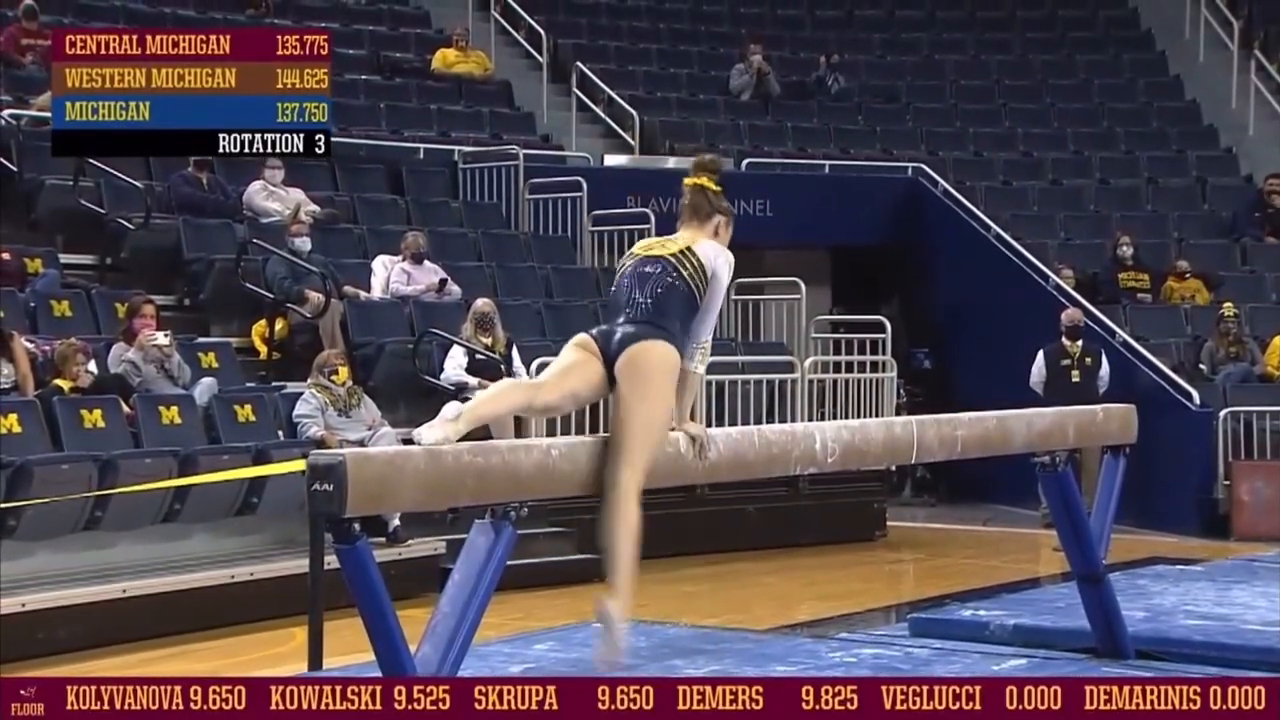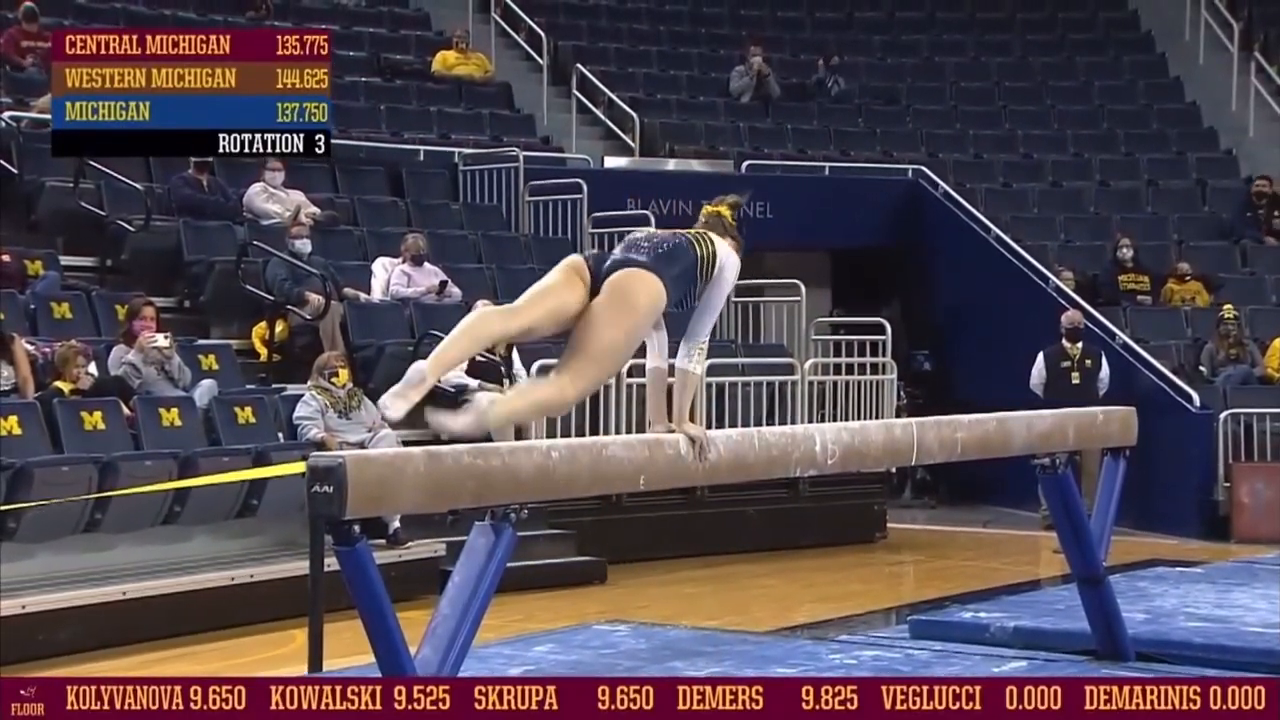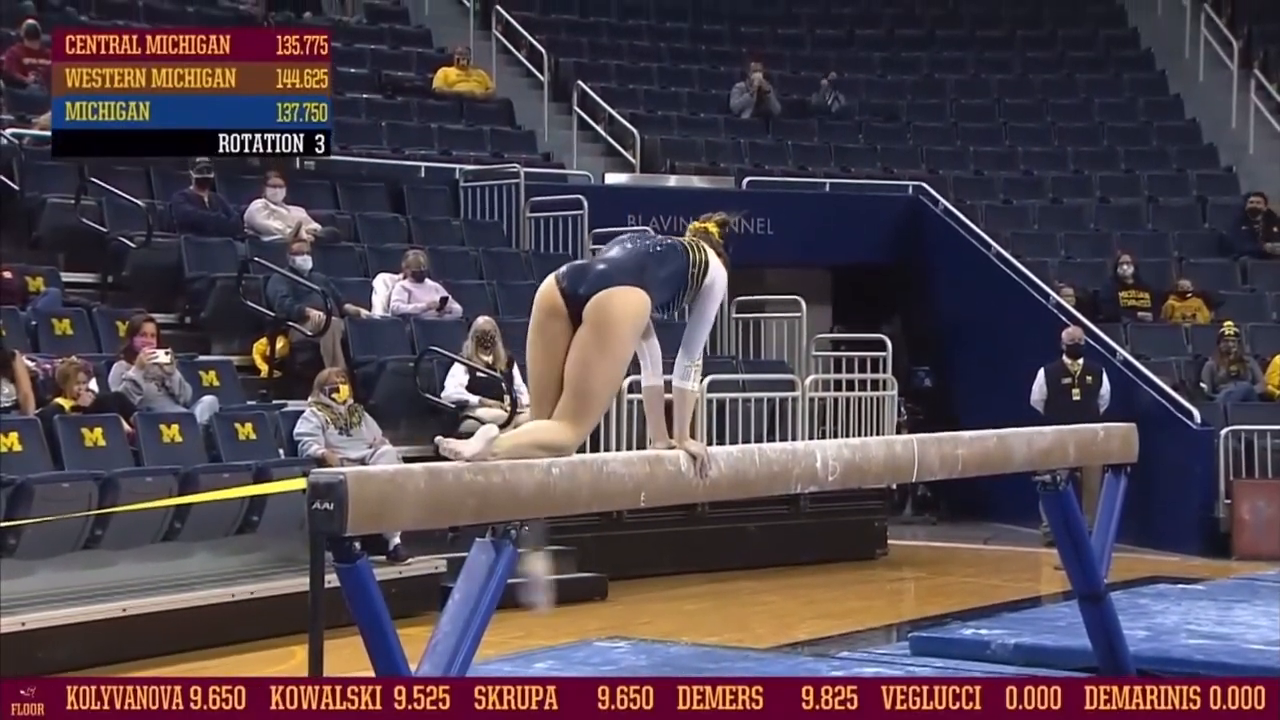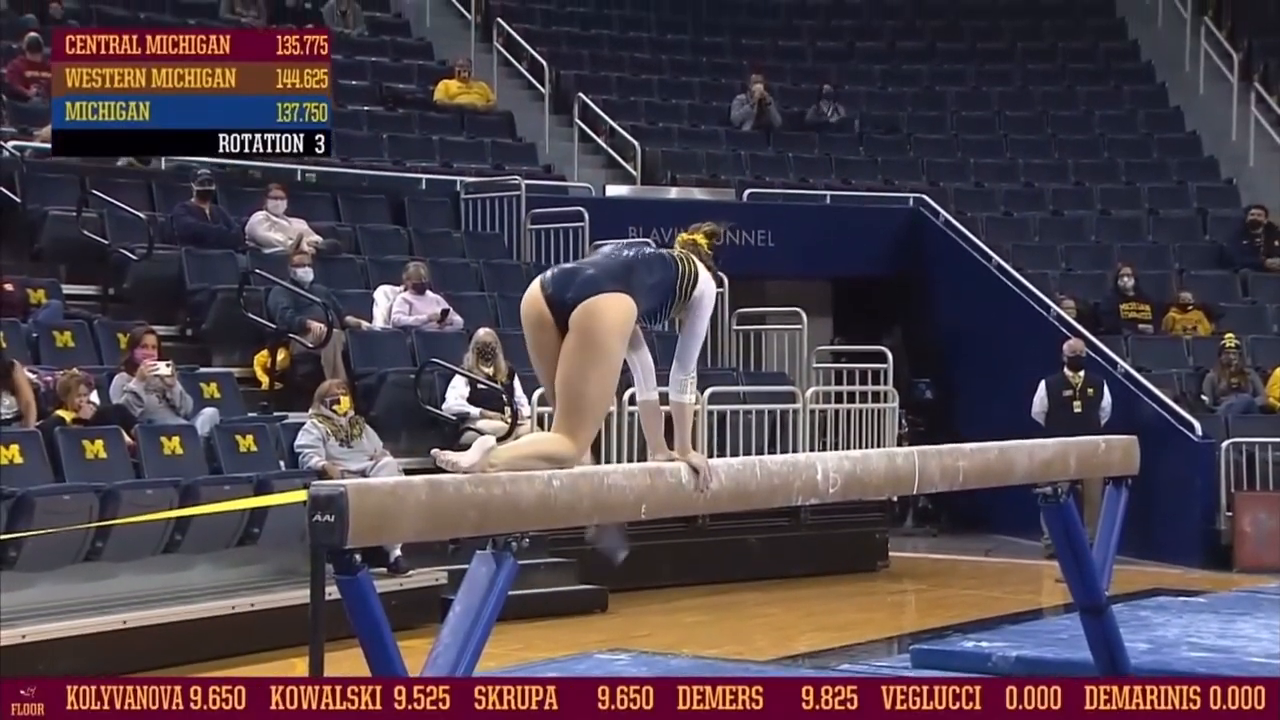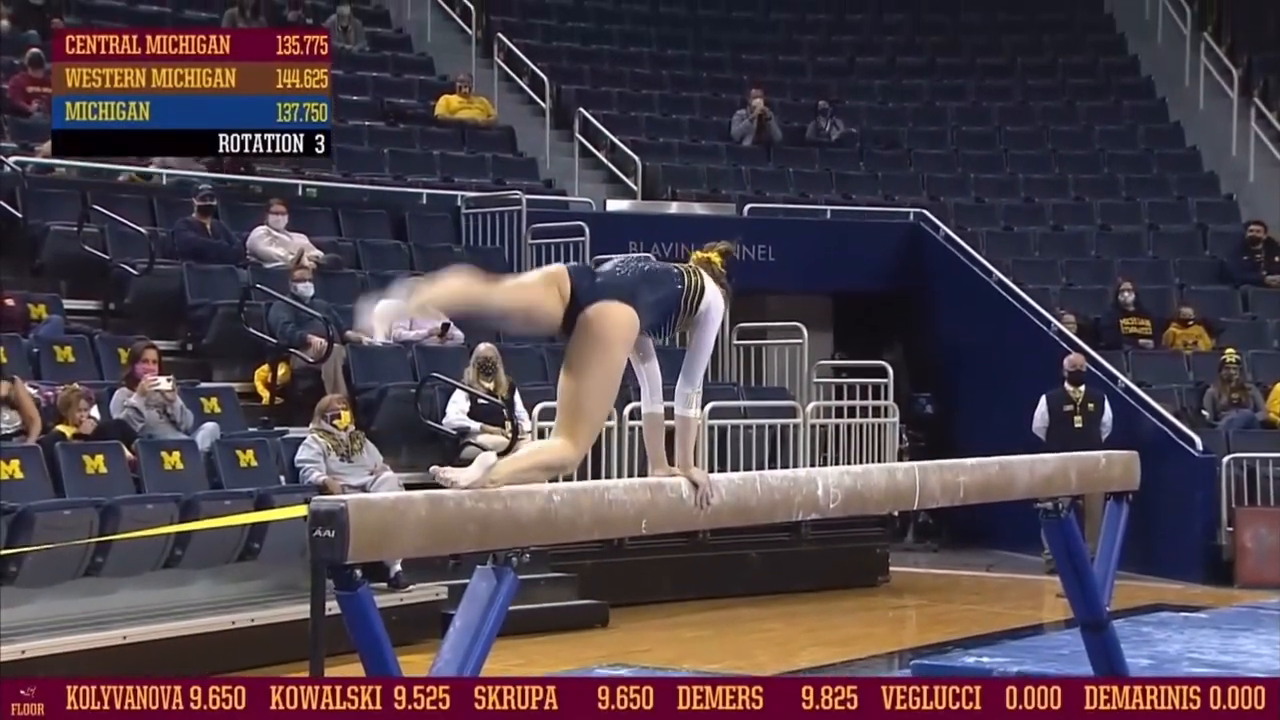
dt=0.3s
person 1, frame 1
left shoulder: (639, 250)
right shoulder: (718, 256)
right elbow: (700, 342)
left wrist: (671, 414)
right wrist: (684, 417)
left hip: (598, 342)
right hip: (650, 356)
right knee: (625, 486)
left ankle: (459, 420)
right ankle: (617, 602)
person 1, frame 2
left shoulder: (654, 238)
right shoulder: (727, 256)
left elbow: (656, 340)
right elbow: (695, 345)
left wrist: (659, 419)
right wrist: (681, 419)
left hip: (587, 269)
right hip: (636, 286)
left knee: (506, 319)
right knee: (568, 385)
left ankle: (426, 376)
right ankle: (480, 417)
person 1, frame 3
right shoulder: (714, 269)
left elbow: (648, 354)
right elbow: (689, 360)
left wrist: (659, 437)
right wrist: (682, 436)
left hip: (560, 286)
right hip: (616, 302)
left knee: (545, 421)
right knee: (567, 432)
right ankle: (489, 447)
person 1, frame 4
right shoulder: (702, 280)
left elbow: (640, 366)
right elbow: (684, 373)
left wrist: (658, 449)
right wrist: (684, 449)
left hip: (545, 291)
right hip: (603, 308)
right knee: (567, 444)
right ankle: (488, 459)
person 1, frame 5
left shoulder: (648, 273)
right shoulder: (711, 295)
left elbow: (650, 384)
right elbow: (690, 389)
left wrist: (659, 465)
right wrist: (685, 466)
left hip: (568, 285)
right hip: (612, 315)
right knee: (569, 445)
right ankle: (491, 475)
person 2, frame 1
left shoulder: (1096, 353)
right shoulder: (1047, 353)
left elbow: (1103, 381)
right elbow: (1036, 382)
left wrist: (1090, 398)
right wrist: (1053, 399)
left knee: (1090, 467)
left ankle: (1089, 510)
right ankle: (1049, 510)
person 2, frame 2
left shoulder: (1096, 355)
right shoulder: (1047, 355)
left elbow: (1103, 383)
right elbow: (1036, 385)
left wrist: (1088, 400)
right wrist: (1055, 401)
left knee: (1090, 469)
right ankle: (1049, 512)
person 2, frame 3
left shoulder: (1097, 372)
right shoulder: (1048, 372)
left elbow: (1104, 400)
right elbow: (1036, 401)
left wrist: (1085, 417)
right wrist: (1054, 418)
left knee: (1091, 485)
left ankle: (1090, 528)
right ankle: (1050, 529)
person 2, frame 4
left shoulder: (1098, 384)
right shoulder: (1049, 384)
left elbow: (1105, 412)
right elbow: (1037, 413)
left wrist: (1084, 429)
right wrist: (1063, 429)
left knee: (1092, 498)
left ankle: (1092, 541)
right ankle: (1052, 541)
person 2, frame 5
left shoulder: (1099, 399)
right shoulder: (1050, 399)
left elbow: (1106, 427)
right elbow: (1038, 428)
left wrist: (1082, 444)
right wrist: (1066, 445)
left knee: (1093, 512)
left ankle: (1092, 556)
right ankle: (1052, 556)
person 3, frame 1
left shoulder: (358, 394)
right shoulder: (313, 397)
left elbow: (380, 419)
right elbow: (306, 427)
left wrist: (380, 425)
right wrist: (324, 436)
left hip: (371, 442)
right hip: (341, 447)
left knee: (387, 435)
person 3, frame 2
left shoulder: (358, 396)
right shoulder: (313, 399)
left elbow: (379, 421)
right elbow: (306, 429)
left wrist: (380, 427)
right wrist: (324, 438)
left hip: (371, 443)
right hip: (342, 449)
left knee: (388, 437)
person 3, frame 3
left shoulder: (358, 412)
right shoulder: (313, 415)
left elbow: (379, 437)
right elbow: (307, 445)
left wrist: (381, 444)
right wrist: (325, 454)
left hip: (372, 460)
right hip: (342, 465)
left knee: (388, 453)
person 3, frame 4
left shoulder: (359, 424)
right shoulder: (314, 427)
left elbow: (381, 450)
right elbow: (308, 457)
left wrist: (382, 455)
right wrist: (325, 466)
left hip: (372, 472)
right hip: (343, 477)
left knee: (389, 465)
person 3, frame 5
left shoulder: (360, 439)
right shoulder: (315, 442)
left elbow: (381, 464)
right elbow: (308, 472)
left wrist: (382, 471)
right wrist: (326, 481)
left hip: (373, 487)
right hip: (344, 492)
left knee: (389, 480)
